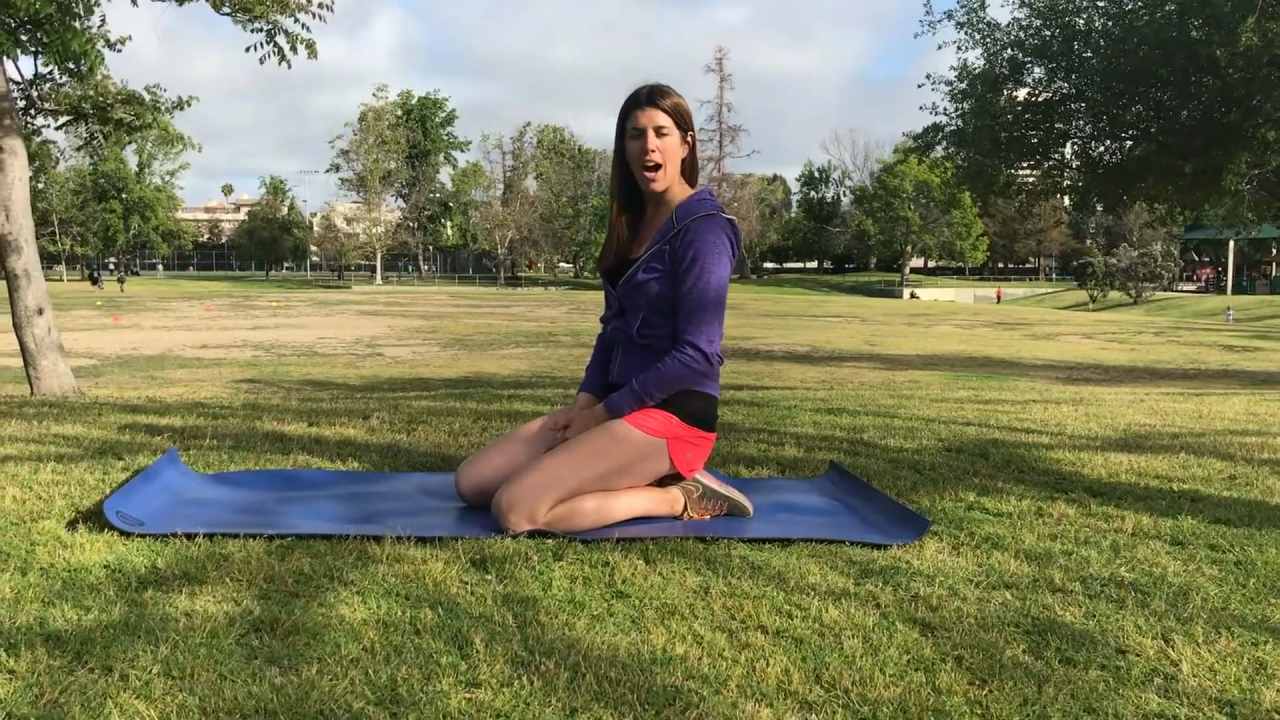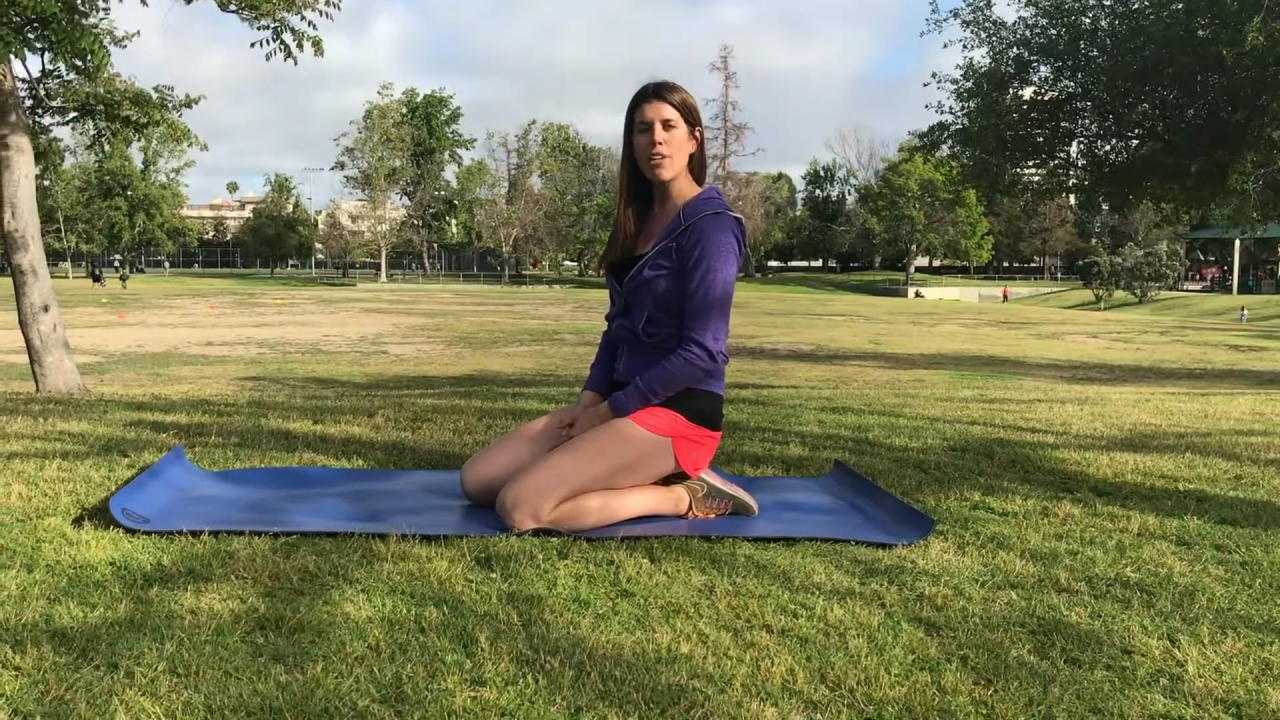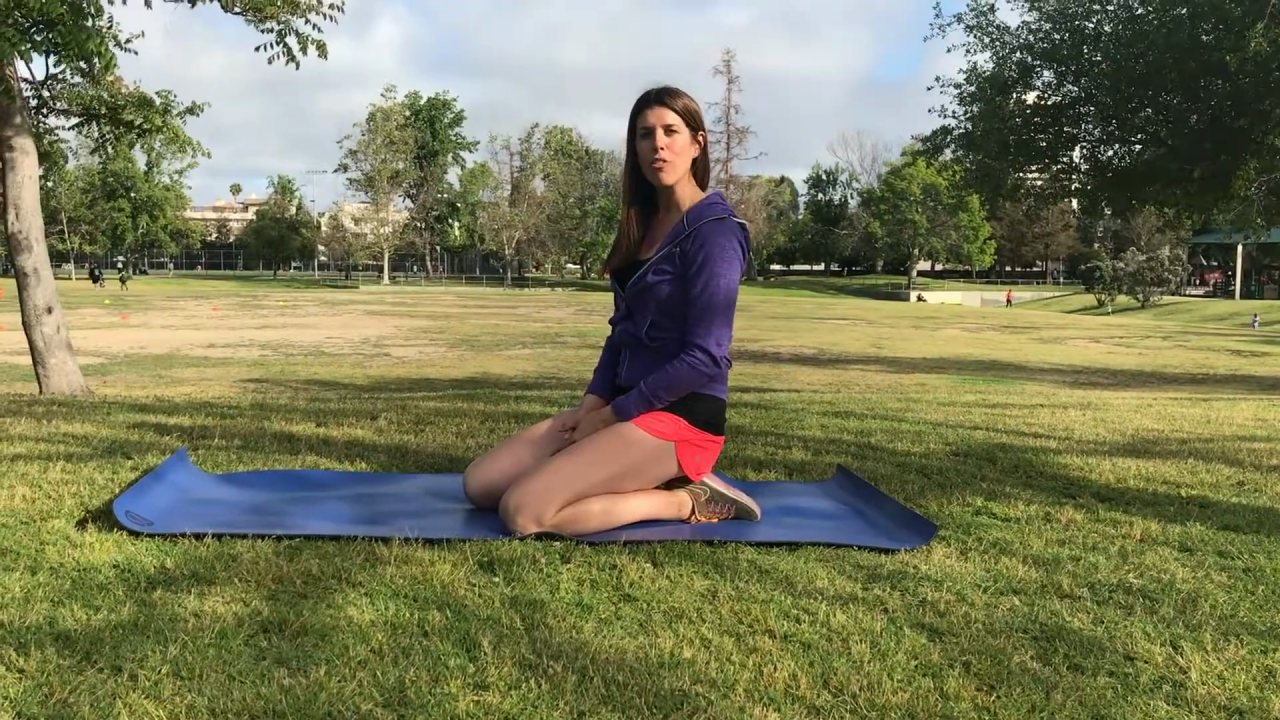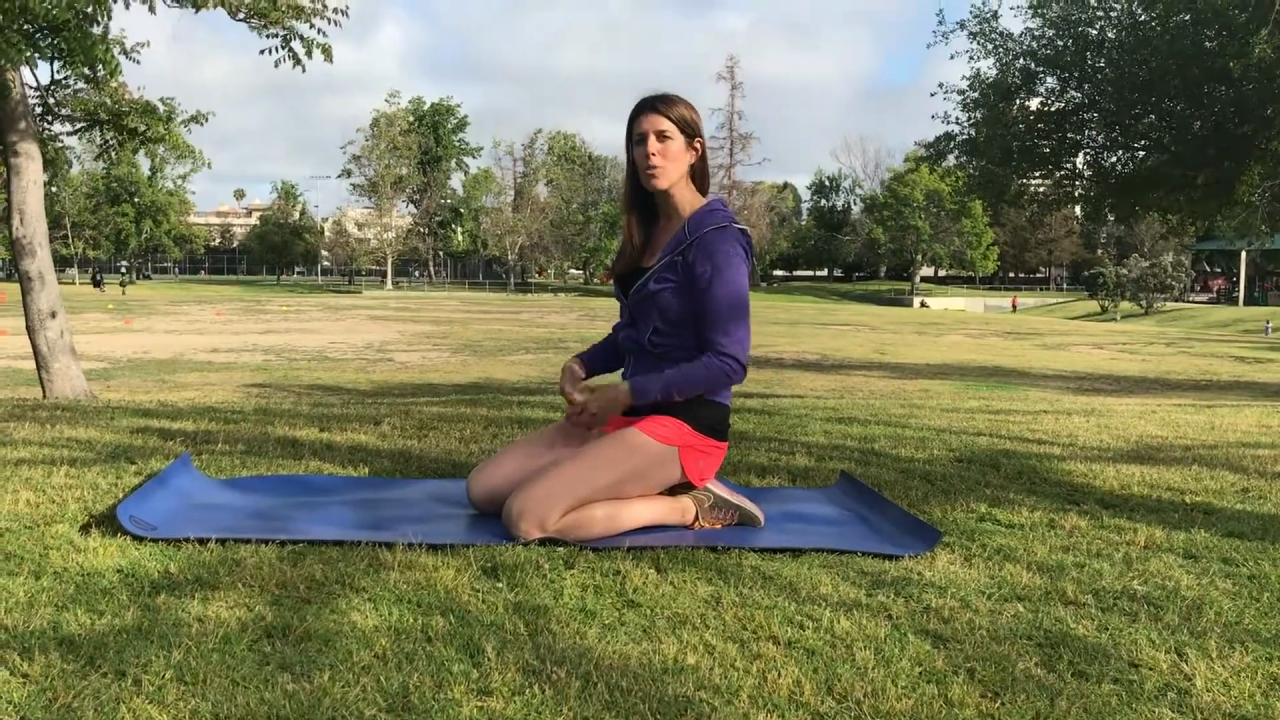
dt=0.4s
person 1, frame 1
left shoulder: (703, 228)
right shoulder: (632, 222)
left elbow: (696, 354)
left wrist: (604, 412)
right wrist: (585, 401)
left hip: (673, 413)
right hip: (618, 401)
left knee: (515, 509)
right knee: (472, 481)
left ankle: (677, 498)
right ankle: (654, 479)
person 1, frame 2
left shoulder: (710, 226)
right shoulder: (636, 220)
left elbow: (702, 352)
left wrist: (608, 411)
right wrist: (589, 399)
left hip: (678, 412)
right hip: (622, 400)
left knee: (520, 507)
right knee: (477, 479)
left ankle: (683, 496)
right ankle: (656, 478)
person 1, frame 3
left shoulder: (713, 231)
right shoulder: (642, 225)
left elbow: (705, 357)
left wrist: (611, 415)
right wrist: (592, 403)
left hip: (682, 417)
right hip: (627, 404)
left knee: (523, 511)
right knee: (480, 483)
left ankle: (685, 500)
right ankle: (660, 483)
person 1, frame 4
left shoulder: (715, 238)
right shoulder: (646, 230)
left elbow: (729, 361)
left wrist: (627, 395)
right wrist: (581, 366)
left hip: (686, 423)
right hip: (632, 412)
left knee: (526, 517)
right knee: (483, 488)
left ankle: (690, 507)
right ankle: (661, 488)
